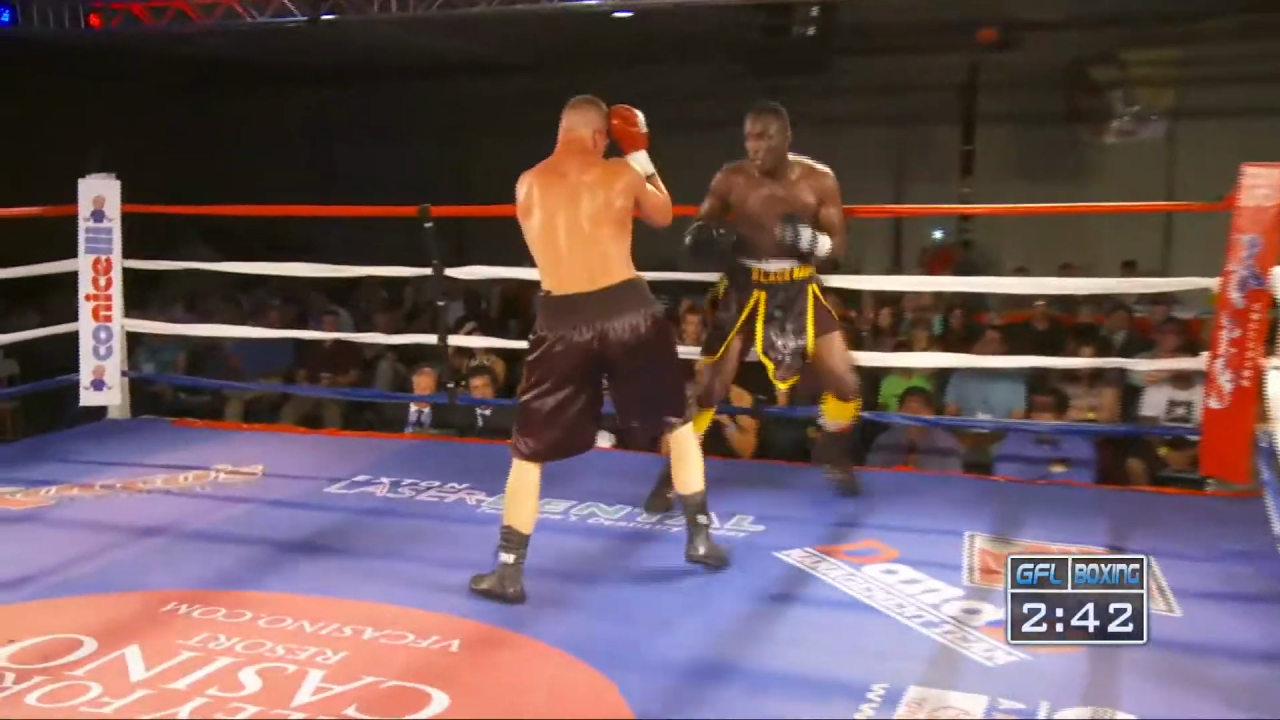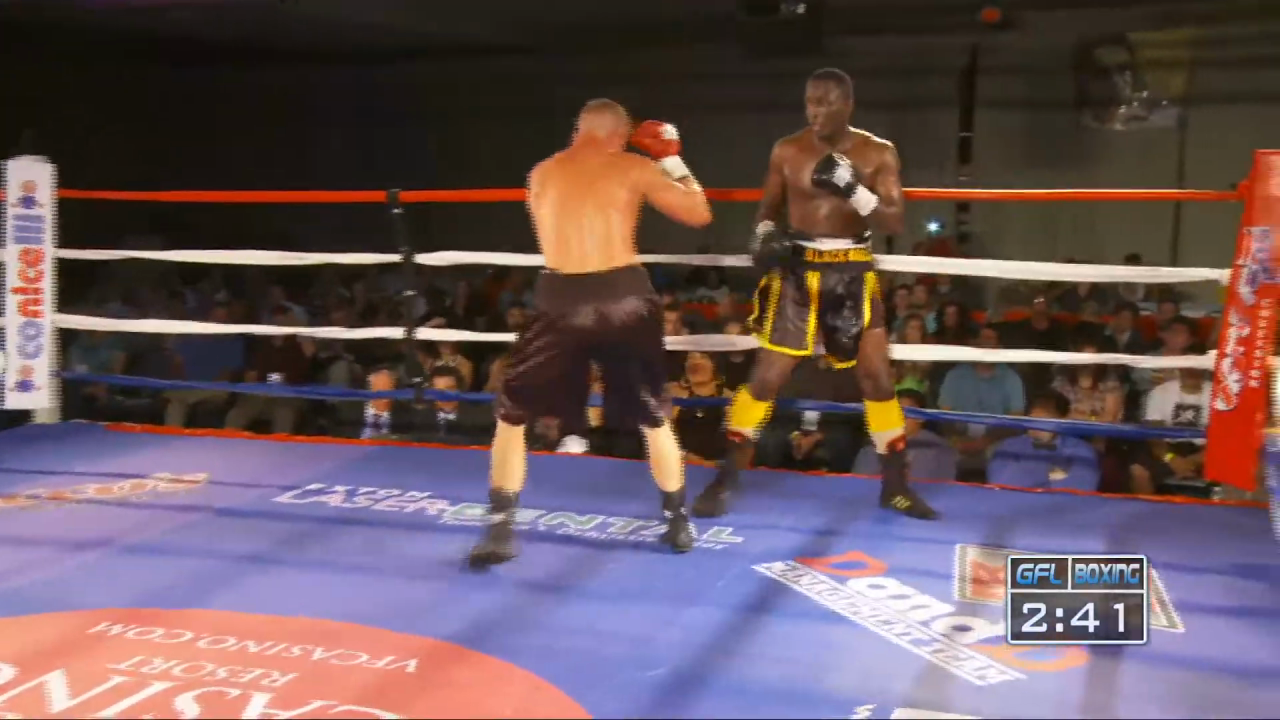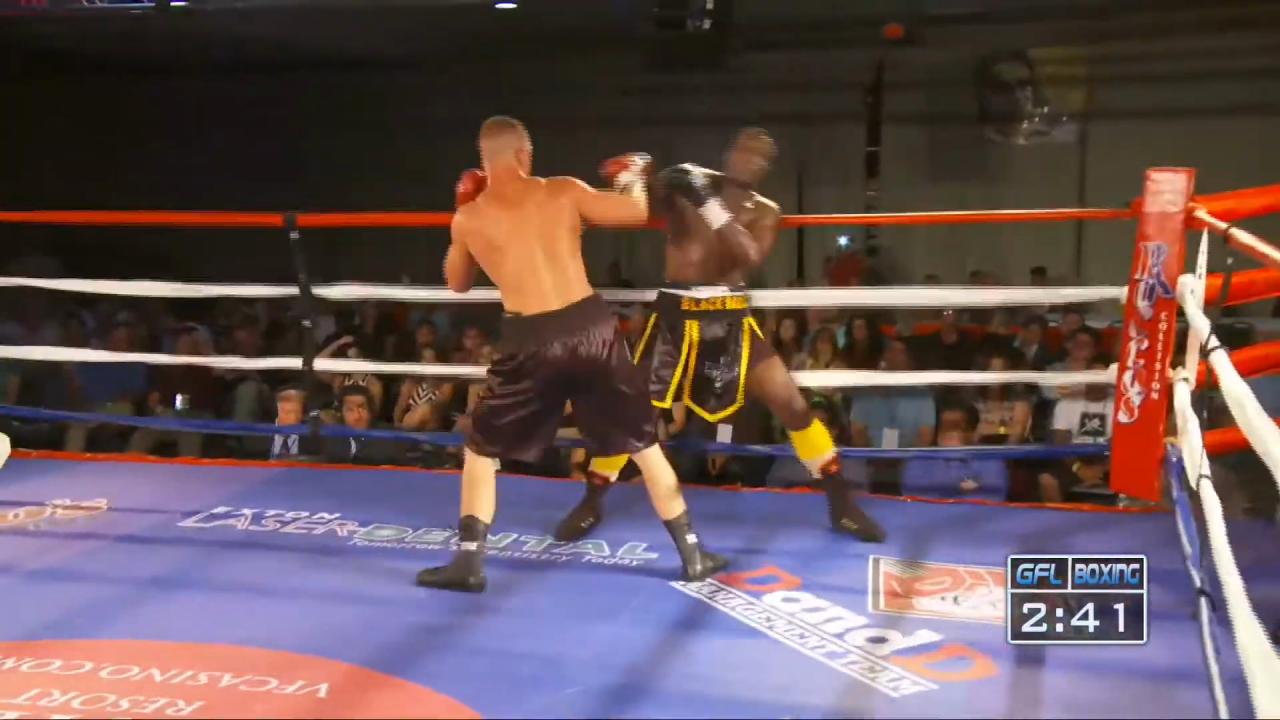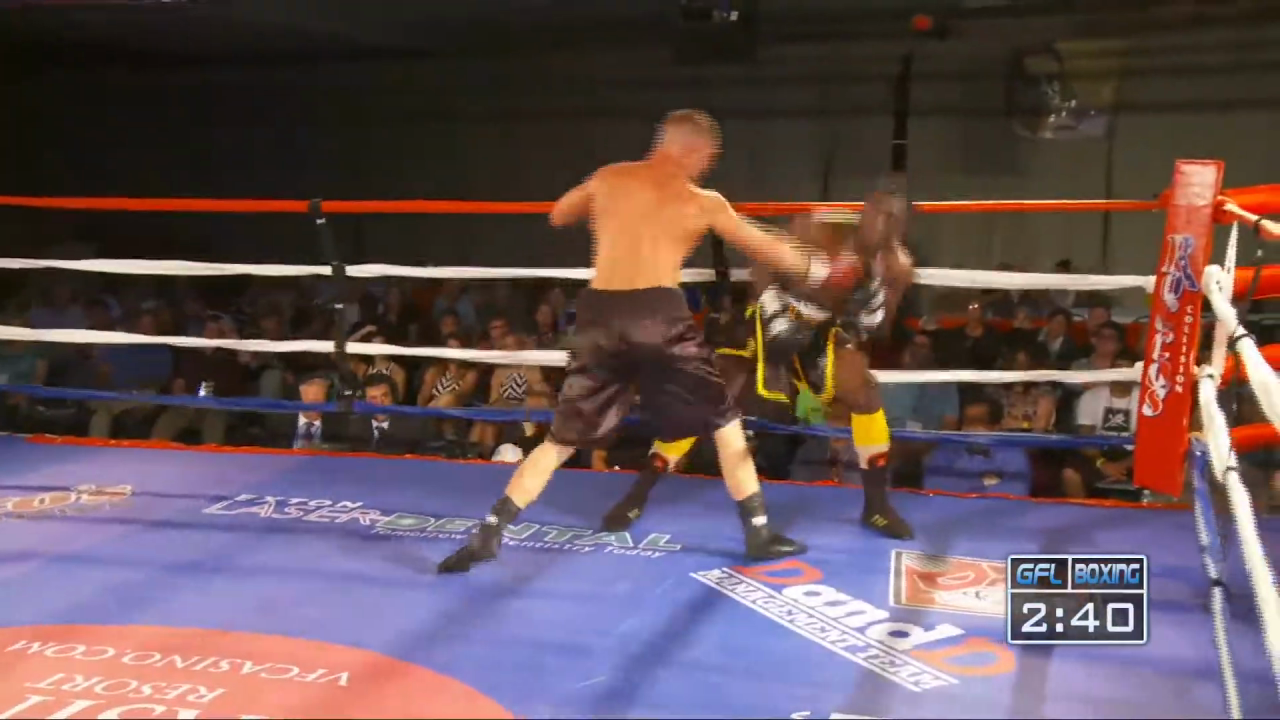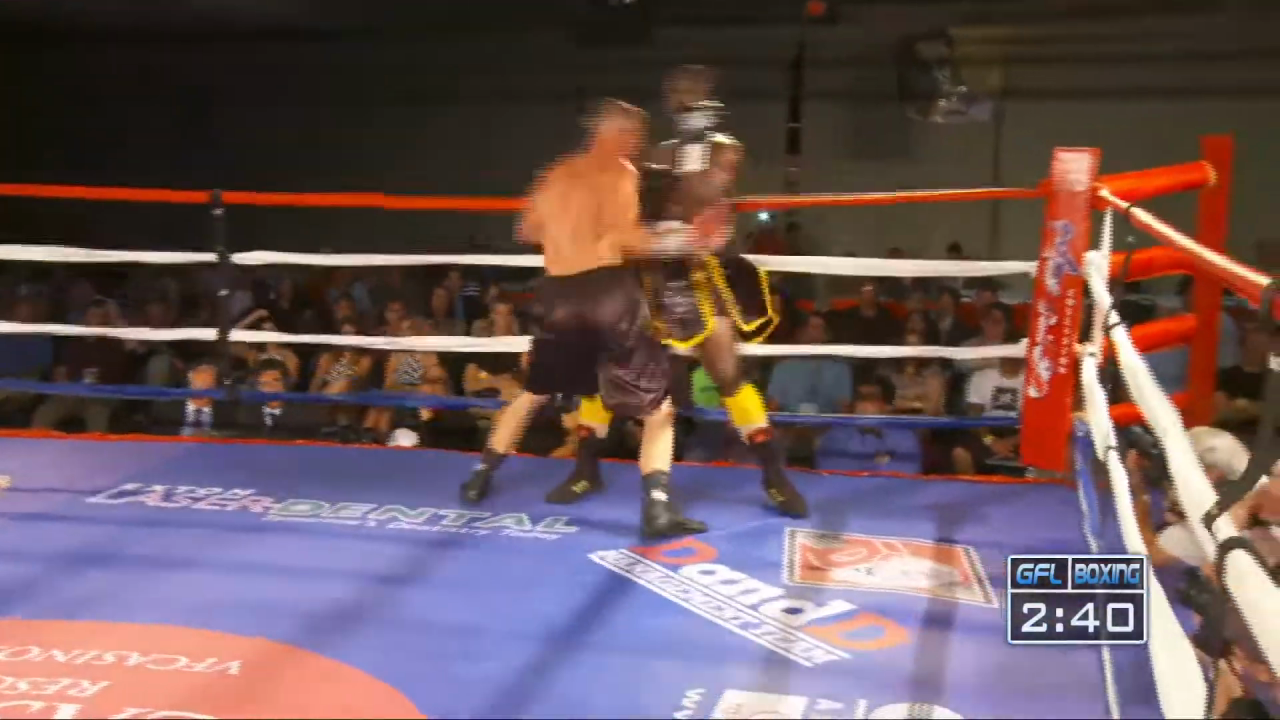
dt=0.5s
person 1, frame 1
left shoulder: (527, 184)
right shoulder: (621, 174)
right elbow: (662, 216)
right wrist: (639, 152)
left hip: (562, 321)
right hip: (627, 311)
left knee: (528, 451)
right knee: (676, 422)
left ankle: (508, 572)
right ankle: (699, 535)
person 1, frame 2
left shoulder: (540, 174)
right shoulder: (634, 168)
right elbow: (699, 215)
right wrist: (671, 160)
left hip: (563, 302)
right hip: (625, 298)
left knee: (512, 417)
right knee: (655, 419)
left ankle: (499, 531)
right ankle: (678, 524)
person 1, frame 3
left shoulder: (468, 219)
right shoulder: (564, 191)
left elbow: (457, 283)
right elbow: (635, 213)
right wrist: (631, 176)
left hip: (530, 343)
right hip: (591, 329)
left knee: (480, 451)
right knee: (645, 447)
left ankle: (466, 562)
right ankle: (693, 553)
person 1, frame 4
left shoulder: (609, 177)
right shoulder: (702, 202)
left elbow: (559, 216)
right elbow: (770, 249)
right wrist: (823, 270)
left hip: (601, 325)
right hip: (659, 321)
left knee: (560, 440)
right knee: (725, 425)
left ankle: (487, 533)
right ankle: (760, 533)
person 1, frame 5
left shoulder: (555, 177)
right shoulder: (619, 173)
left elbow: (527, 234)
right elbow: (630, 240)
left hip: (559, 300)
right hip: (608, 299)
left knee: (532, 391)
right knee: (657, 407)
left ankle: (480, 479)
right ankle: (659, 509)
person 2, frame 1
left shoulder: (819, 179)
right shoulder: (730, 178)
left elbow: (838, 242)
right elbow: (702, 222)
left wrist: (814, 243)
right wrist: (699, 235)
left hip: (798, 289)
right hip: (745, 287)
left knee: (845, 384)
right knee: (712, 386)
left ankle: (835, 456)
right ankle: (673, 475)
person 2, frame 2
left shoulder: (878, 153)
right shoulder: (787, 150)
left elbow: (896, 223)
right elbow: (769, 207)
left wrist: (853, 189)
right wrist: (765, 236)
left hip: (852, 272)
right hip: (797, 269)
left knee: (878, 379)
right knee: (767, 377)
left ankle: (895, 486)
right ankle: (726, 476)
person 2, frame 3
left shoulder: (763, 211)
right shoulder: (682, 184)
left elbow: (749, 258)
left wrist: (708, 203)
left hip: (730, 320)
right hip: (676, 316)
left knee: (794, 407)
left ankle: (844, 507)
right ankle: (590, 504)
person 2, frame 4
left shoulder: (898, 268)
right shoulder: (821, 231)
left elbow: (875, 329)
left wrist: (872, 308)
right wrist: (775, 316)
left hip: (821, 331)
right hip: (778, 321)
left knee: (863, 394)
left ankle: (878, 506)
right ankle: (639, 492)
person 2, frame 5
left shoulder: (723, 146)
right shoulder: (662, 151)
left elbow: (697, 203)
right elbow: (641, 201)
left wrist: (694, 143)
left hip: (698, 267)
right hip: (648, 265)
left knee: (728, 374)
left ankle: (775, 477)
right ankle: (586, 469)
